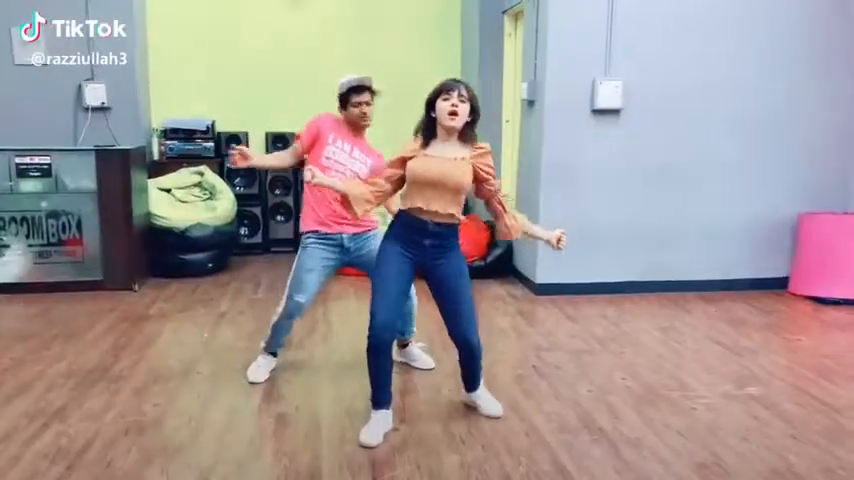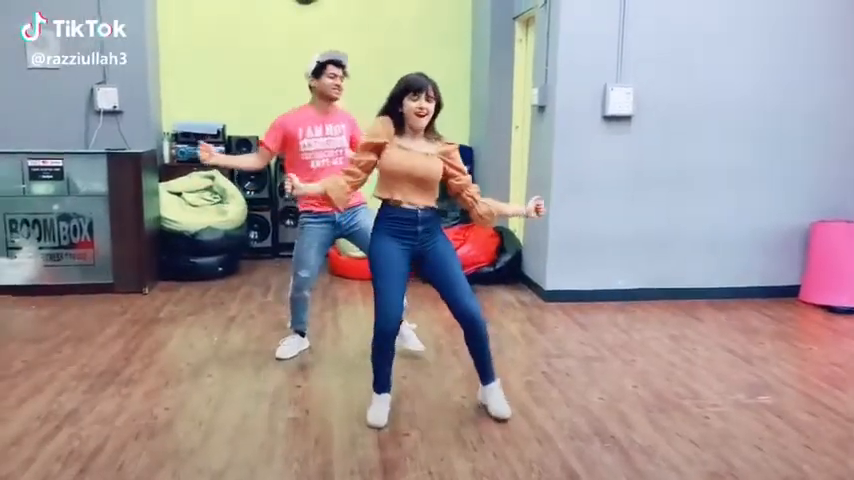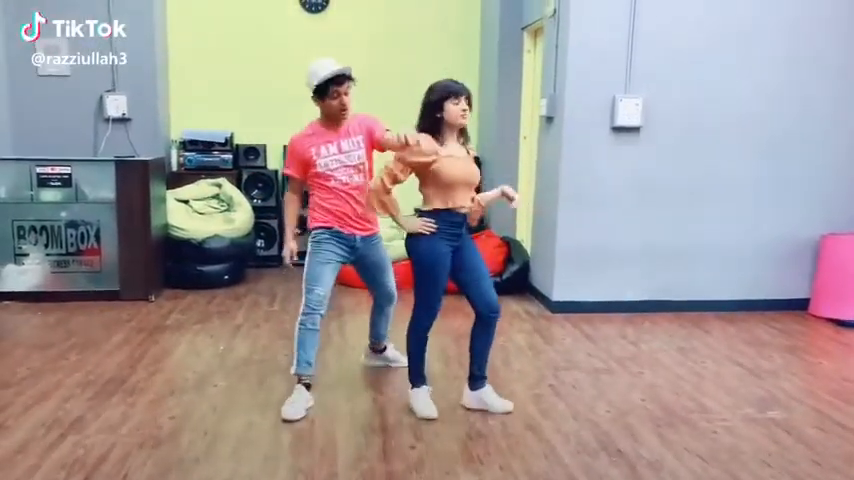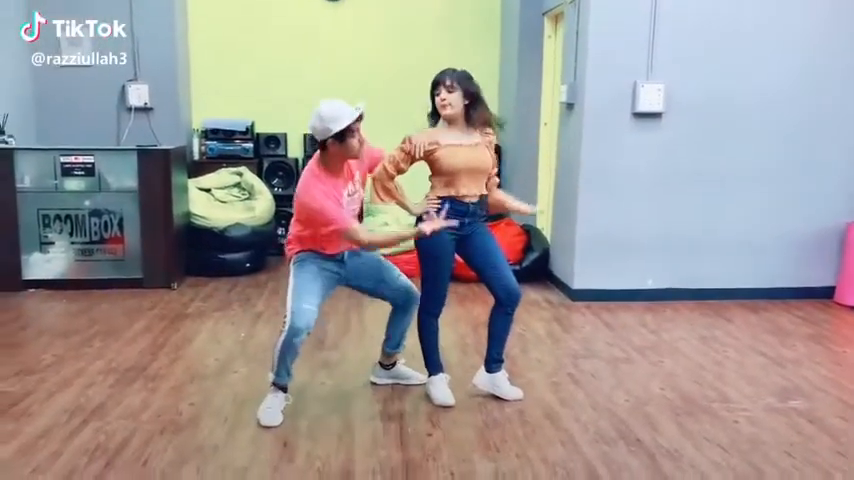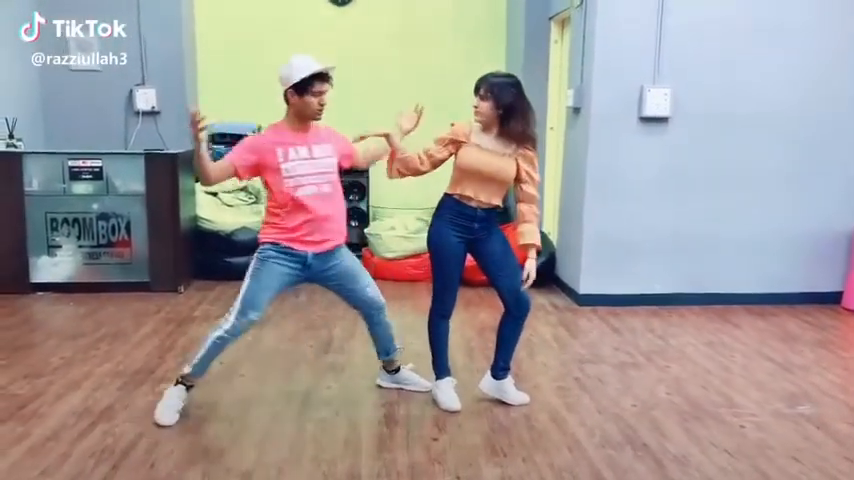
dt=1s
person 1, frame 1
left shoulder: (477, 155)
right shoulder: (415, 149)
left elbow: (498, 204)
right elbow: (379, 188)
left wrist: (543, 234)
right wrist: (326, 180)
left hip: (445, 246)
right hip: (401, 240)
left knee: (466, 337)
right knee: (380, 332)
left ankle: (474, 390)
right ankle: (381, 412)
person 1, frame 2
left shoulder: (444, 149)
right shoulder: (383, 133)
left elbow: (469, 195)
right elbow: (351, 176)
left wrist: (521, 209)
right wrist: (306, 188)
left hip: (431, 233)
right hip: (391, 231)
left knee: (470, 314)
right knee: (388, 321)
left ankle: (489, 386)
right ankle: (381, 394)
person 1, frame 3
left shoulder: (464, 150)
right shoulder: (423, 146)
right elbow: (381, 186)
left wrist: (498, 191)
right wrist: (403, 222)
left hip: (462, 233)
right hip: (434, 233)
left knee: (489, 308)
right knee: (425, 314)
left ankle: (477, 388)
right ankle: (418, 388)
person 1, frame 4
left shoulder: (484, 137)
right shoulder: (427, 139)
left elbow: (489, 189)
right elbow: (382, 173)
left wrist: (519, 206)
right wrist: (411, 207)
left hip: (474, 221)
left knee: (509, 292)
right knee: (433, 302)
left ankle: (492, 372)
right ankle: (436, 377)
person 1, frame 5
left shoulder: (522, 150)
right shoulder: (462, 134)
left elbow: (528, 202)
right elbow: (423, 163)
left wrist: (530, 254)
right wrist: (392, 139)
left hip: (488, 226)
right hip: (450, 220)
left knee: (519, 302)
right knee: (443, 305)
left ankle: (498, 378)
right ankle: (443, 380)
person 2, frame 1
left shoulder: (375, 158)
right shoulder: (323, 126)
left elbow: (392, 204)
right elbow: (291, 157)
right wrist: (252, 160)
left hip: (365, 237)
right hip: (321, 239)
left knee: (403, 286)
right knee: (295, 304)
left ankle: (405, 346)
right ankle: (268, 355)
person 2, frame 2
left shoulder: (345, 119)
right shoulder: (288, 121)
right elbow: (259, 160)
right wrist: (219, 159)
left hip: (355, 209)
right hip: (315, 216)
right knee: (302, 280)
left ankle: (397, 325)
right ankle: (298, 334)
person 2, frame 3
left shoulder: (365, 125)
right shoulder: (302, 141)
left elbow: (396, 144)
right elbow: (293, 191)
left wrist: (408, 141)
right wrist: (290, 236)
left hip: (368, 232)
right hip: (328, 235)
left knee: (387, 294)
right knee: (314, 305)
left ankle: (378, 349)
right ankle: (303, 386)
person 2, frame 4
left shoulder: (356, 154)
right shoulder: (313, 191)
right elbow: (364, 240)
left wrist: (411, 200)
right wrist: (418, 231)
left hip: (350, 252)
right hip: (314, 257)
left knee: (408, 295)
right knee: (299, 324)
left ankle: (387, 366)
right ankle: (278, 390)
person 2, frame 5
left shoulder: (330, 138)
right shoulder: (264, 143)
left elbow: (362, 160)
right elbow: (210, 177)
left wrist: (398, 134)
right wrist: (198, 141)
left hip: (331, 252)
right hip: (281, 252)
left knee: (375, 306)
right knee: (240, 322)
left ankle: (392, 370)
right ankle: (184, 385)
